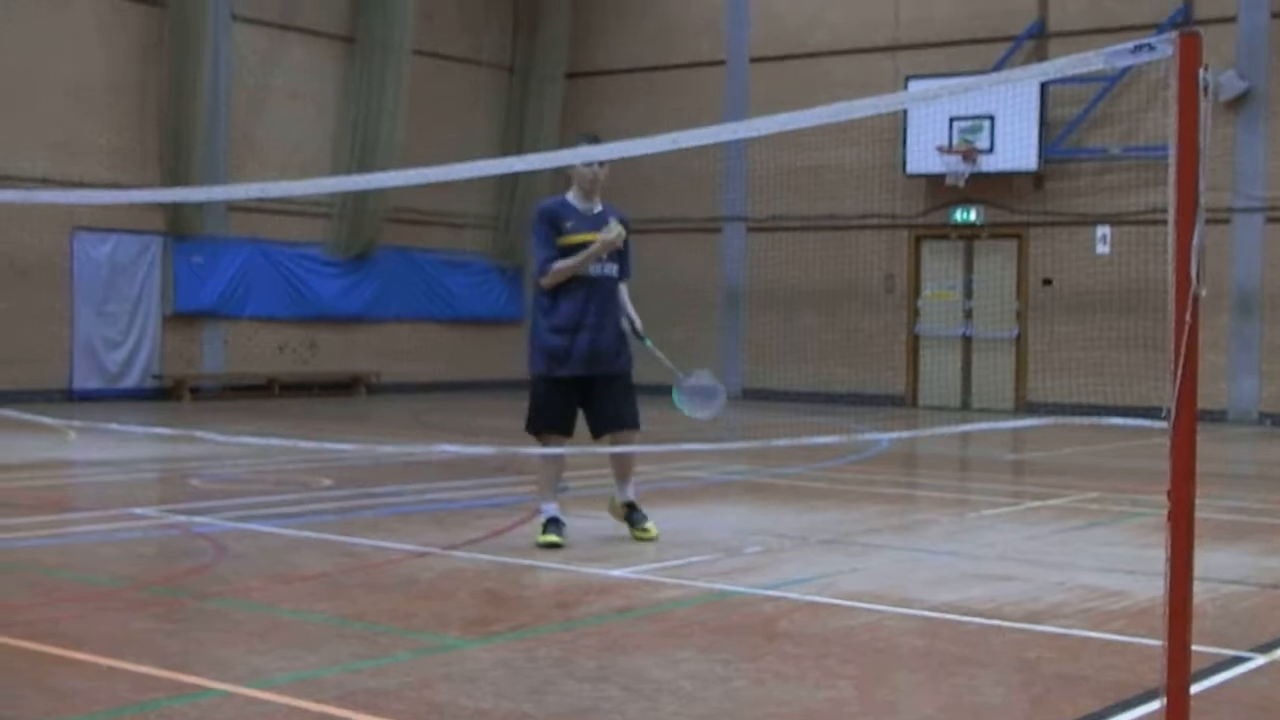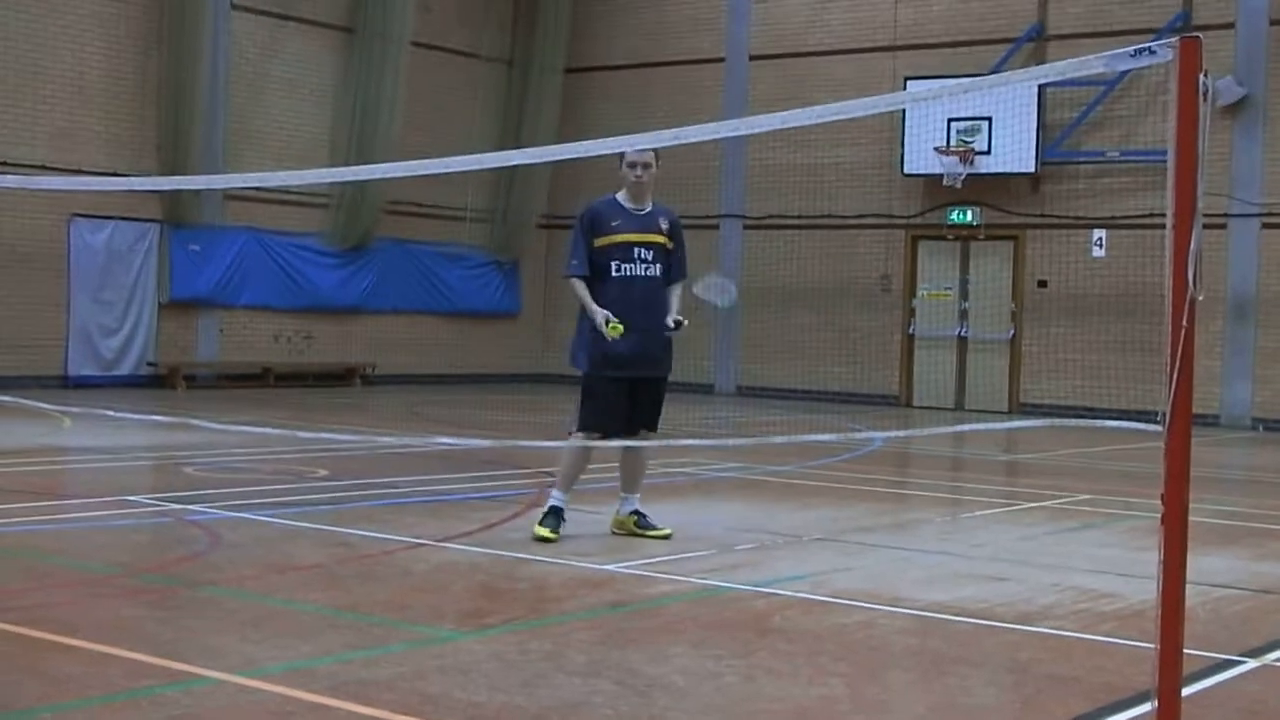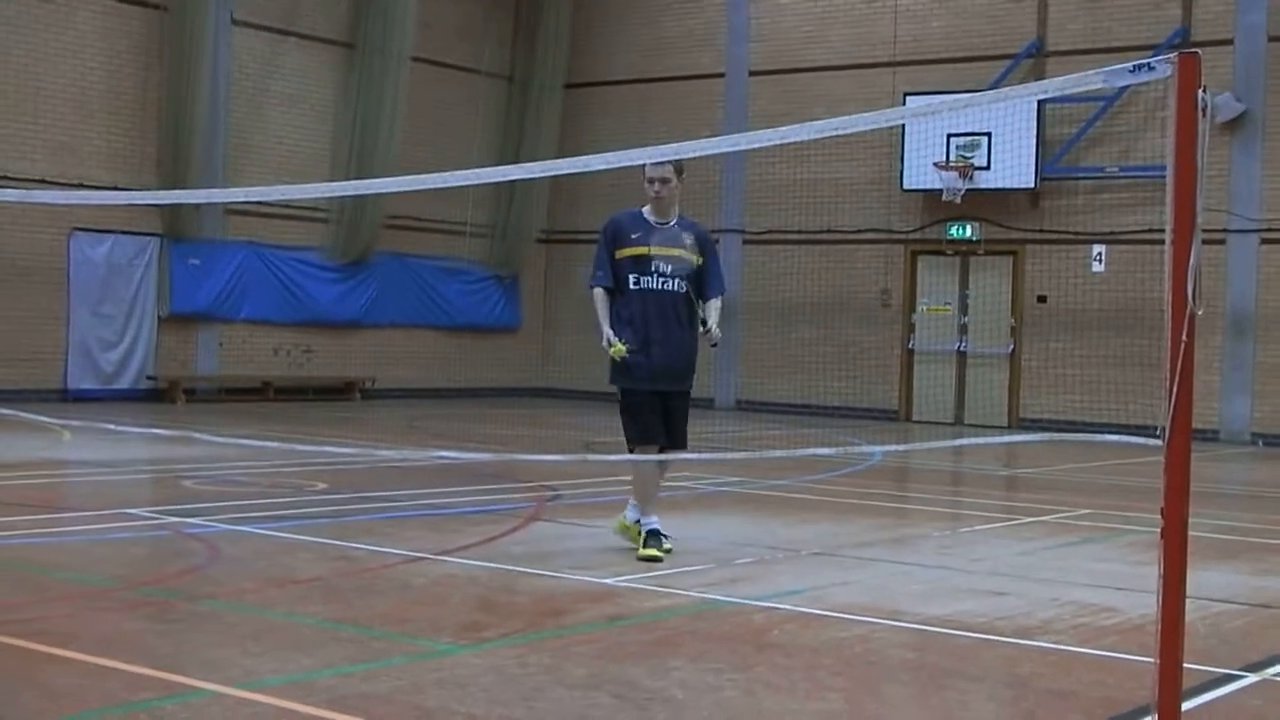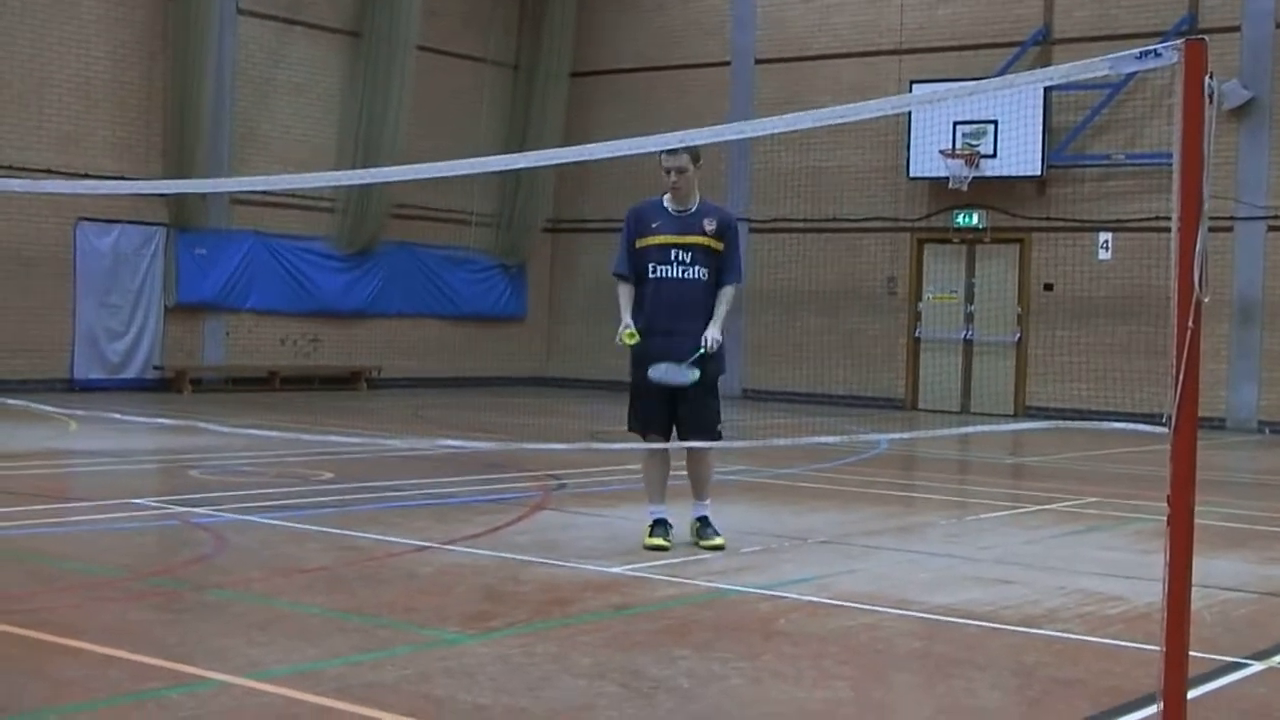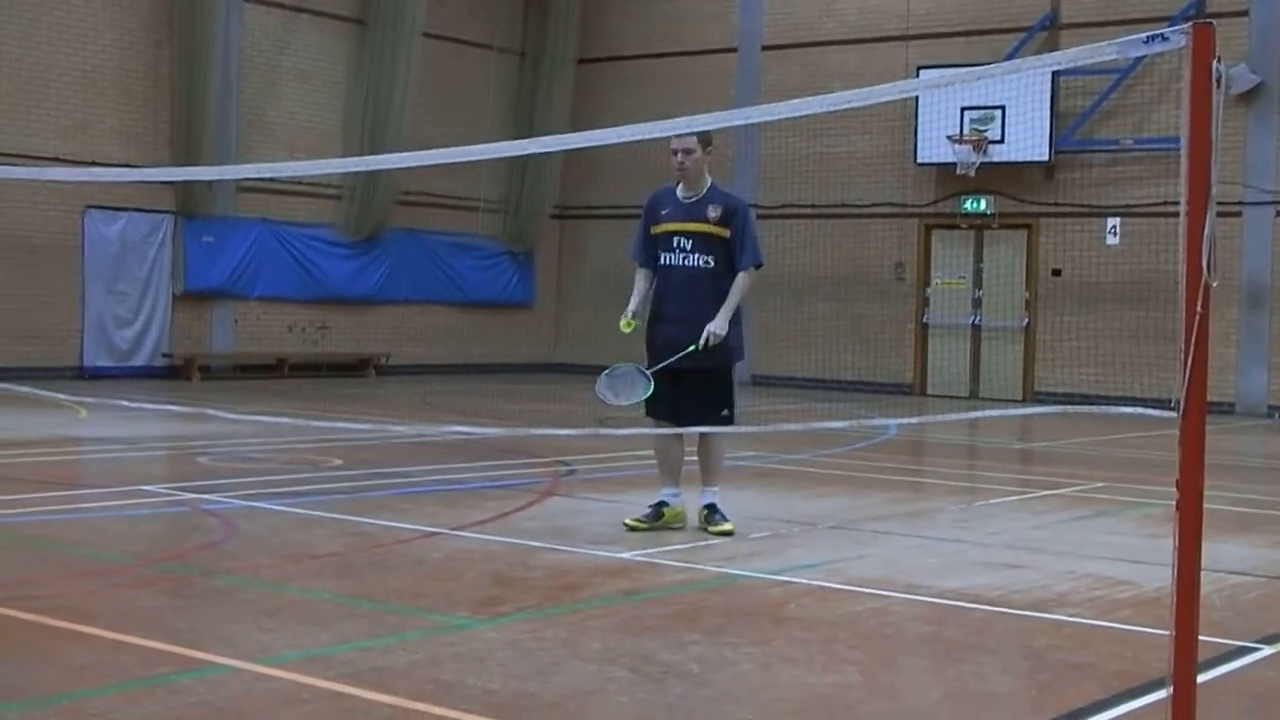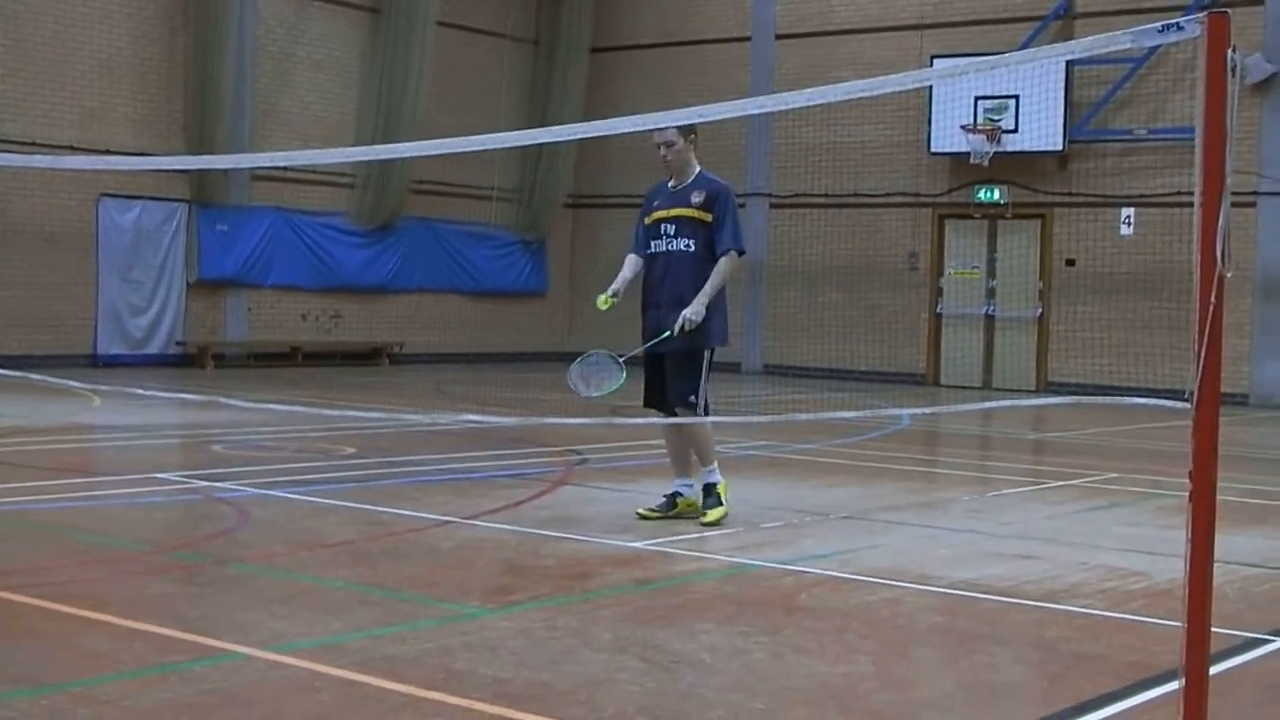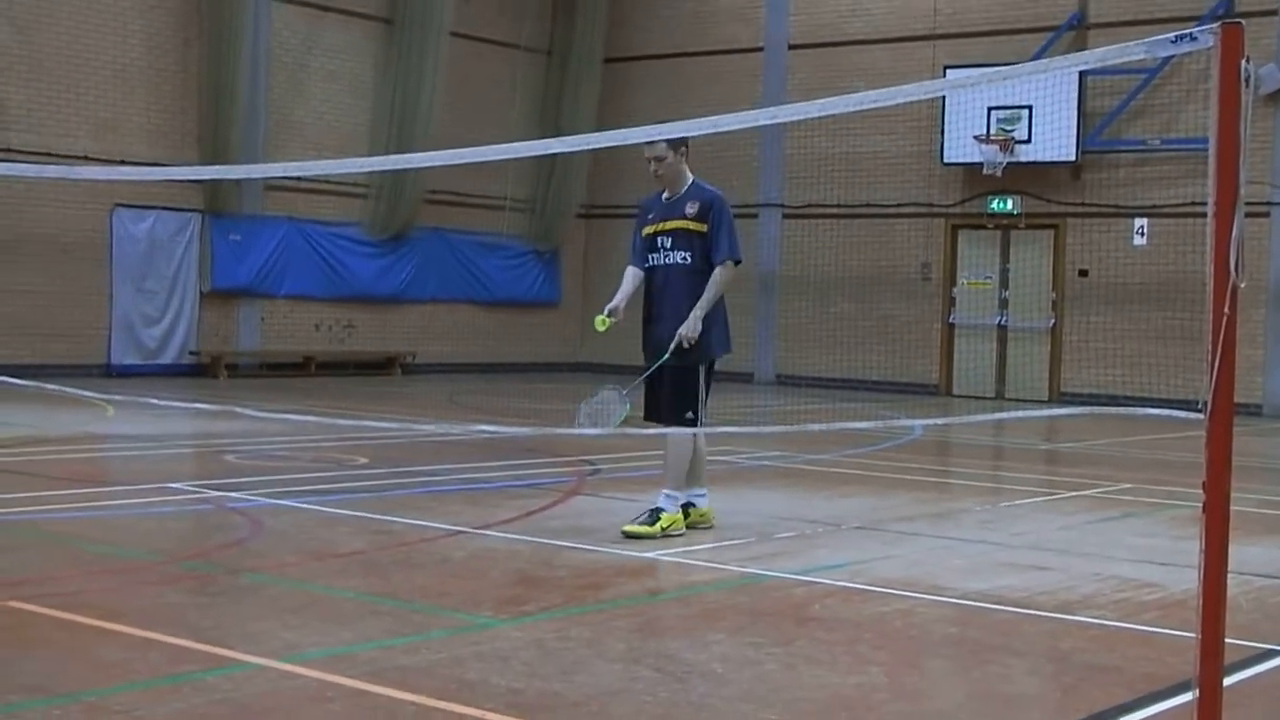
dt=0.4s
person 1, frame 1
left shoulder: (616, 219)
right shoulder: (550, 213)
right elbow: (546, 274)
left wrist: (628, 310)
right wrist: (594, 250)
left hip: (608, 346)
right hip: (559, 345)
left knee: (623, 429)
right knee: (553, 434)
left ankle: (625, 500)
right ankle: (551, 517)
person 1, frame 2
left shoulder: (669, 222)
right shoulder: (596, 214)
left elbow: (675, 278)
right elbow: (576, 275)
left wrist: (674, 315)
right wrist: (593, 310)
left hip: (652, 347)
right hip: (605, 346)
left knee: (639, 431)
right knee: (591, 429)
left ankle: (629, 510)
right ankle: (555, 507)
person 1, frame 3
left shoulder: (698, 236)
right shoulder: (618, 227)
left elbow: (711, 293)
right elbow: (601, 285)
left wrist: (712, 323)
right wrist: (606, 327)
left hip: (678, 360)
right hip: (634, 358)
left knee: (670, 448)
right knee: (645, 445)
left ankle: (633, 518)
right ankle: (649, 528)
person 1, frame 4
left shoulder: (721, 221)
right shoulder: (640, 216)
left elbow: (728, 282)
right elbow: (626, 277)
left wrist: (716, 325)
right wrist: (626, 318)
left hip: (698, 350)
right hip: (651, 349)
left knee: (702, 436)
right knee: (653, 435)
left ankle: (702, 517)
right ankle: (657, 519)
person 1, frame 5
left shoulder: (731, 206)
right shoulder: (657, 203)
left elbow: (747, 269)
right elbow: (646, 264)
left wrist: (723, 317)
right wrist: (636, 302)
left hip: (710, 336)
right hip: (664, 334)
left knee: (712, 421)
right knee: (663, 418)
left ankle: (710, 504)
right ankle: (669, 503)
person 1, frame 6
left shoulder: (716, 192)
right shoulder: (654, 197)
left elbow: (730, 255)
right elbow: (639, 252)
left wrist: (700, 303)
right wrist: (620, 282)
left hip: (694, 321)
right hip: (657, 320)
left knee: (688, 405)
right knee: (667, 408)
left ankle: (712, 481)
right ankle: (683, 491)
person 1, frame 7
left shoulder: (711, 201)
right shoulder: (648, 208)
left elbow: (726, 265)
right elbow: (638, 263)
left wrist: (696, 316)
right wrist: (620, 299)
left hip: (694, 333)
right hip: (658, 332)
left knee: (682, 418)
right knee: (683, 420)
left ankle: (669, 508)
right ankle: (697, 503)
